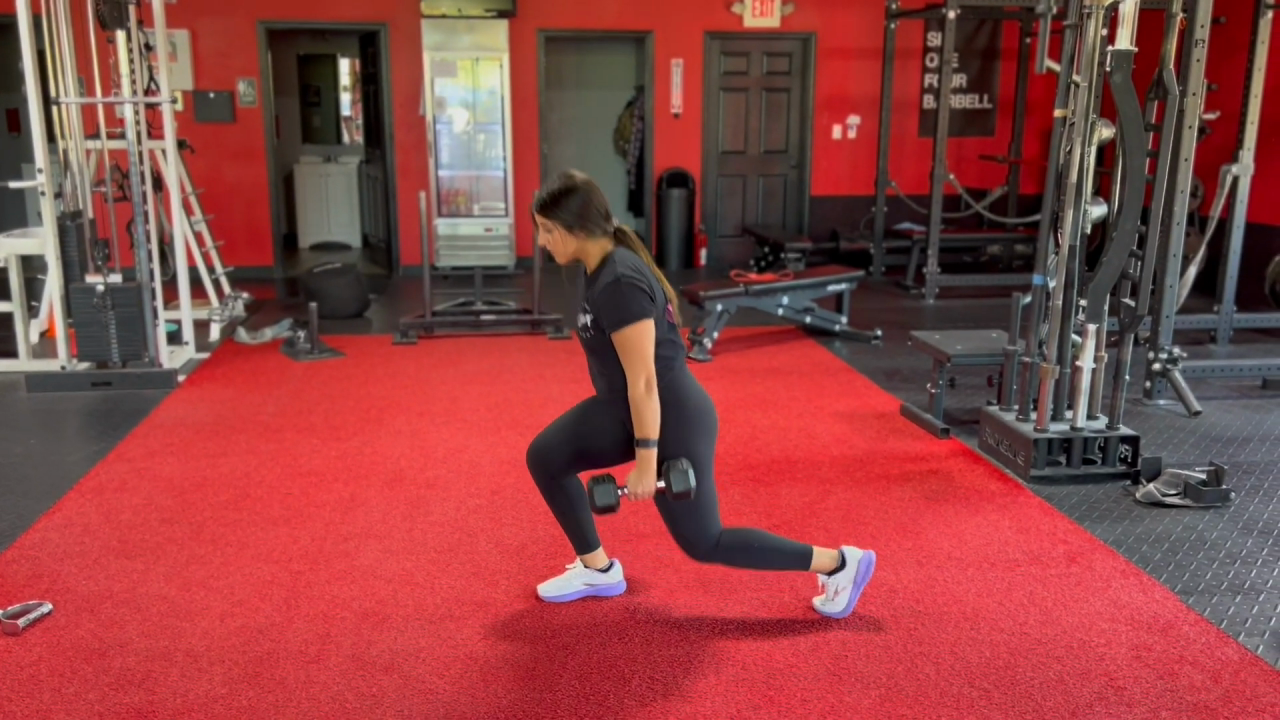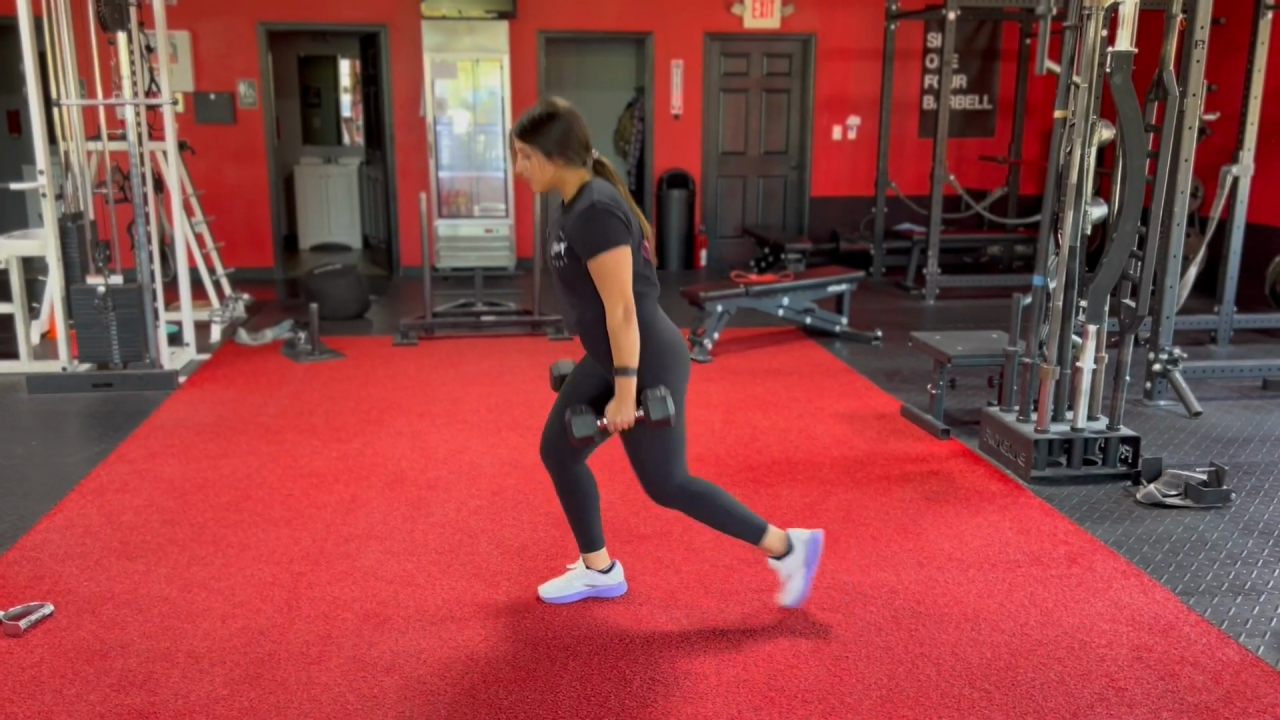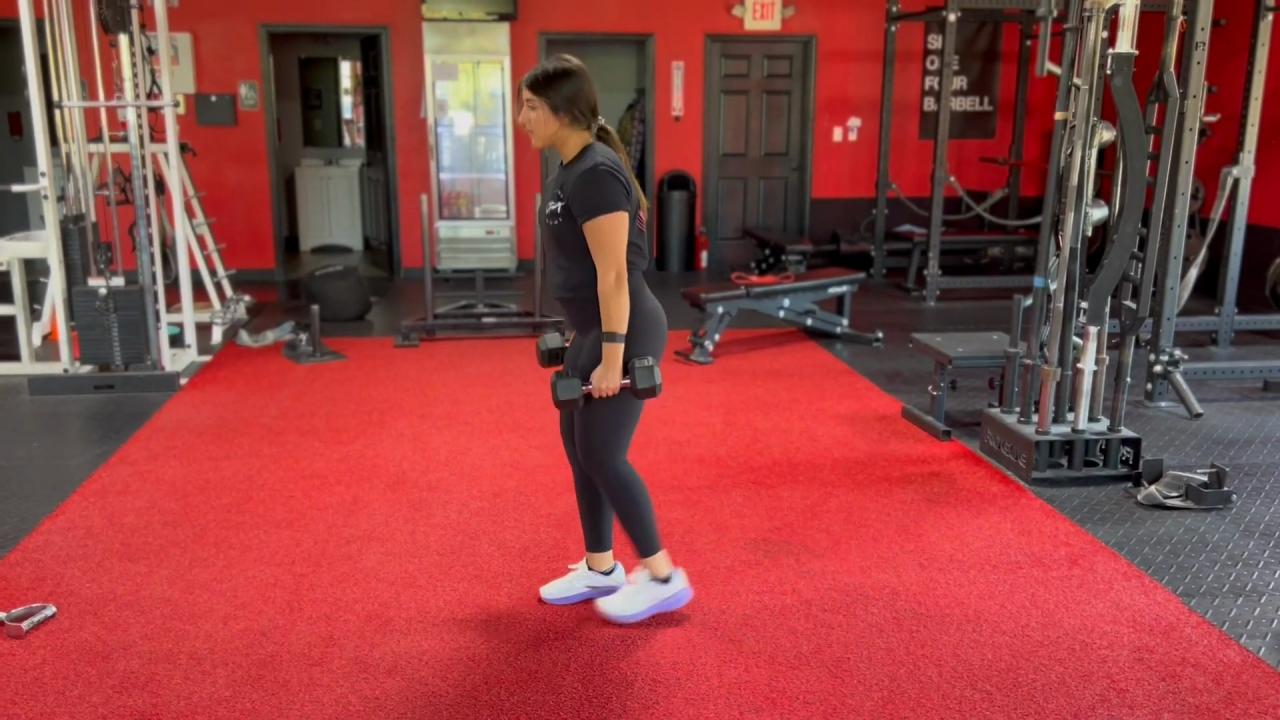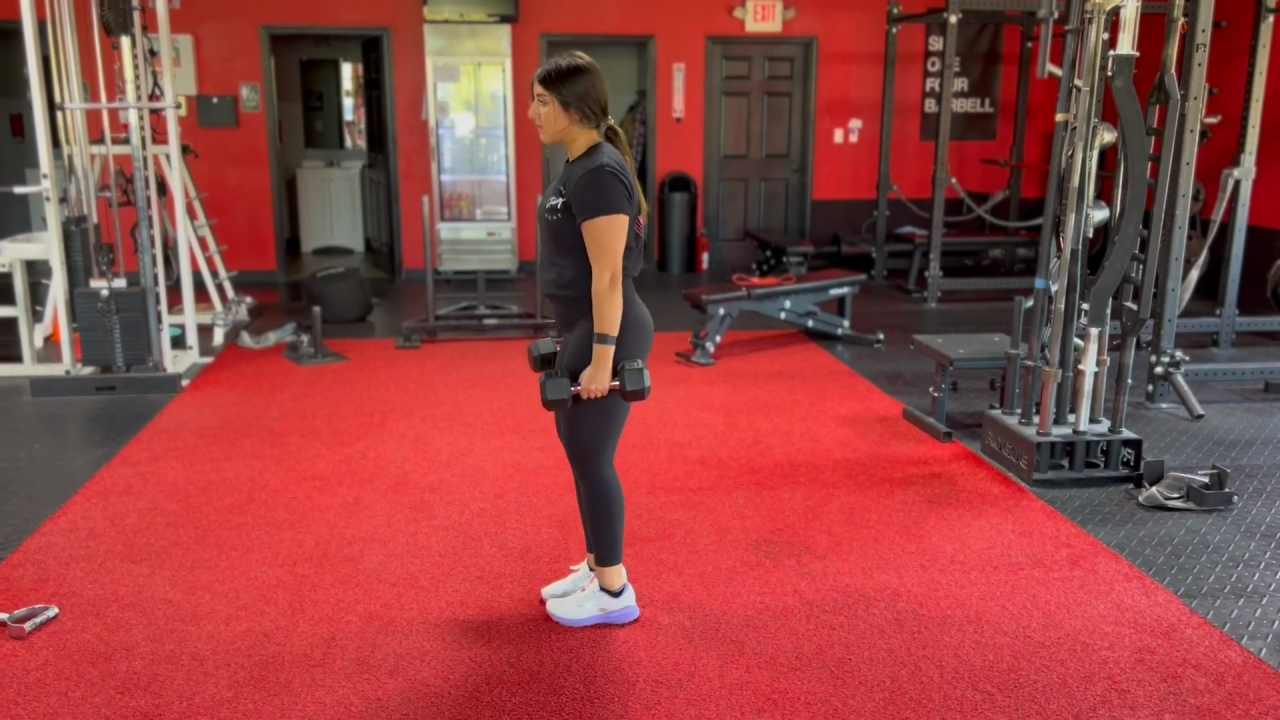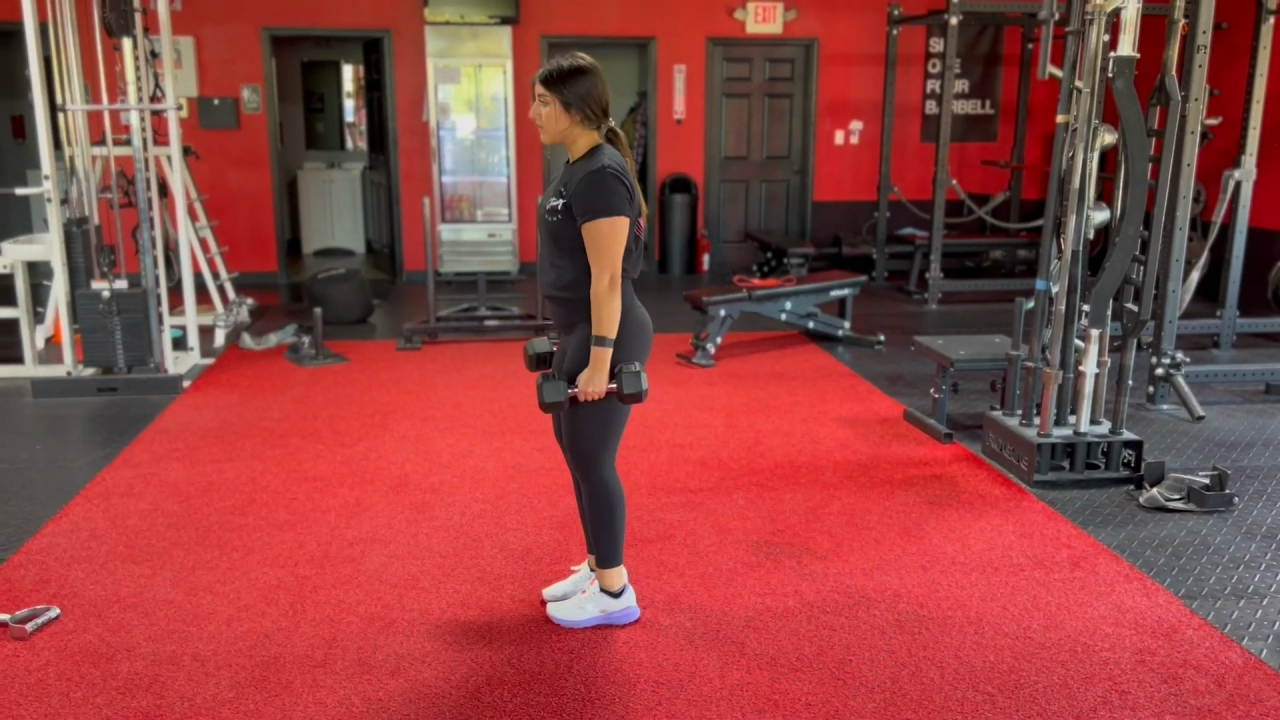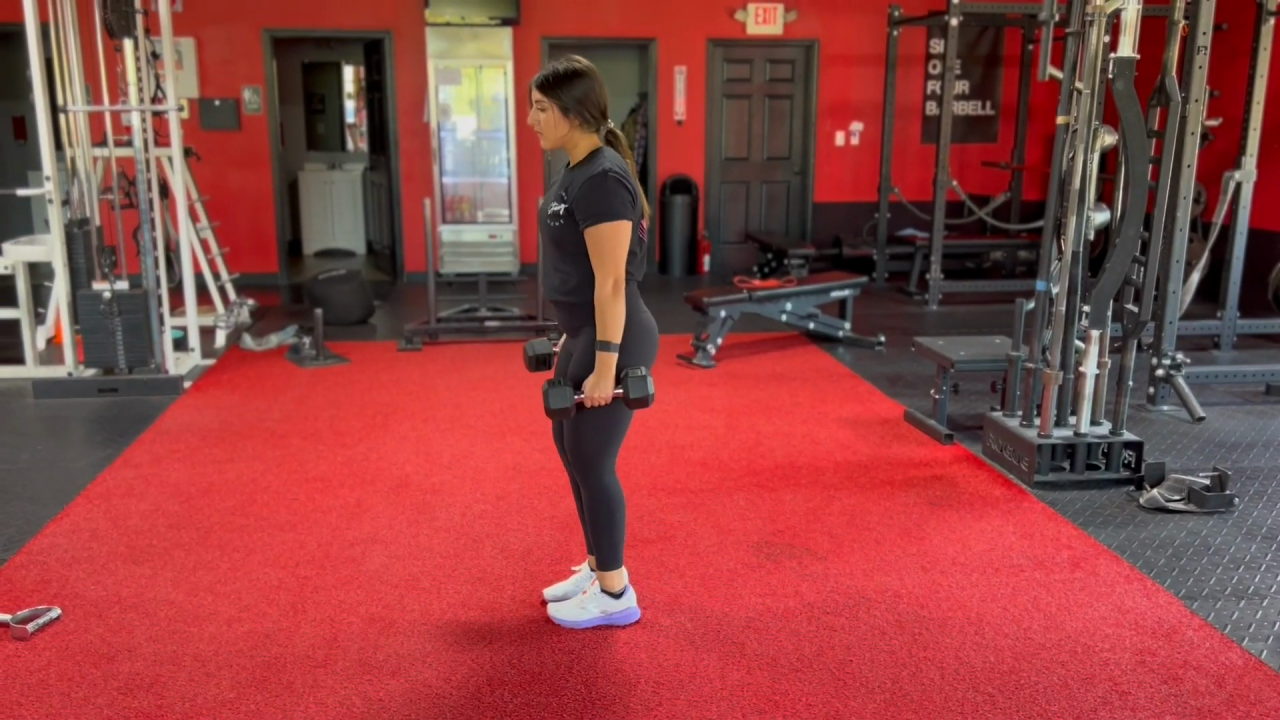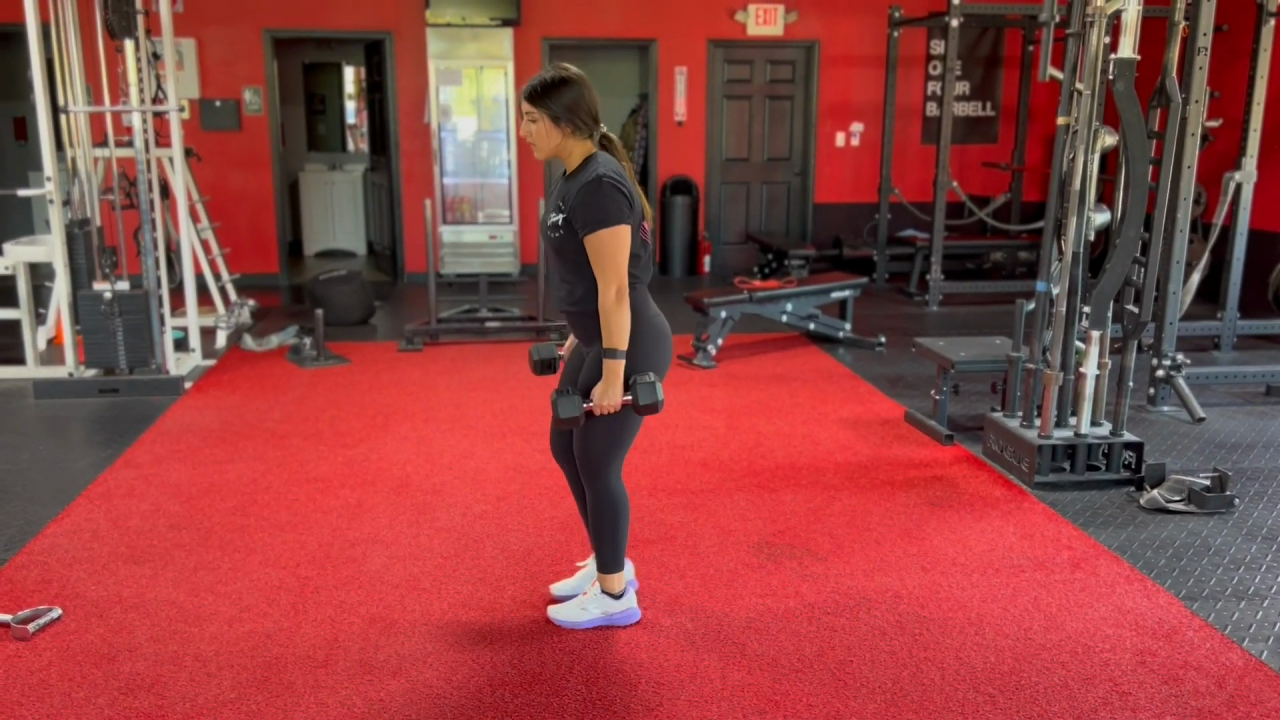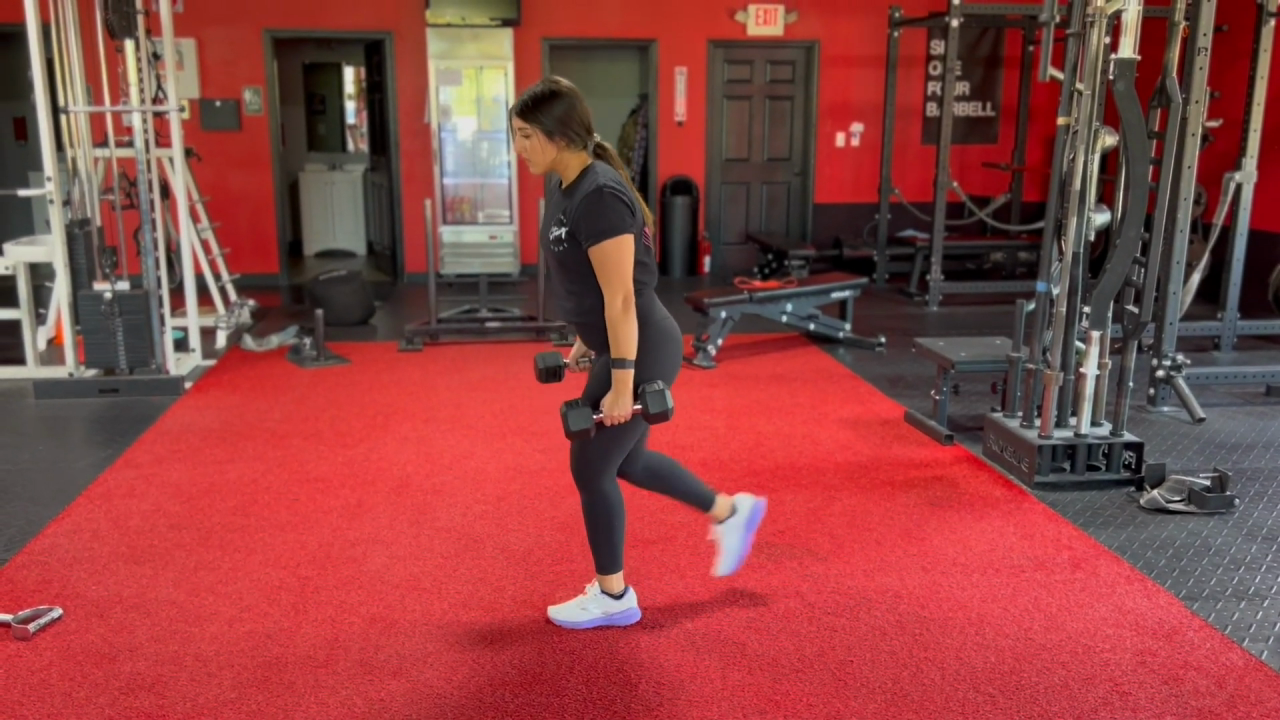
dt=0.2s
person 1, frame 1
left shoulder: (619, 284)
right shoulder: (602, 270)
left elbow: (645, 380)
left wrist: (646, 464)
right wrist: (611, 428)
left hip: (674, 417)
right hip: (634, 409)
left knee: (702, 541)
right knee: (545, 457)
left ankle: (840, 564)
right ankle: (595, 568)
person 1, frame 2
left shoulder: (595, 212)
right shoulder: (577, 204)
left elbow: (622, 310)
left wrist: (623, 392)
right wrist: (597, 370)
left hip: (648, 360)
right hip: (612, 355)
left knee: (665, 481)
right knee: (558, 448)
left ankle: (789, 547)
right ankle: (596, 569)
person 1, frame 3
left shoulder: (597, 173)
right shoulder: (575, 168)
left elbow: (614, 274)
left wrist: (612, 359)
left hip: (624, 331)
right hip: (595, 329)
left knee: (602, 456)
right knee: (579, 448)
left ankle: (663, 578)
right ankle: (600, 568)
person 1, frame 4
left shoulder: (600, 174)
right shoulder: (581, 166)
left elbow: (608, 276)
left wrist: (602, 359)
left hip: (607, 333)
right hip: (584, 330)
left knee: (590, 460)
right knee: (580, 453)
left ankle: (614, 593)
right ankle: (598, 568)
person 1, frame 5
left shoulder: (600, 176)
right shoulder: (580, 166)
left elbow: (607, 279)
left wrist: (599, 362)
left hip: (606, 336)
right hip: (582, 332)
left knee: (591, 459)
right knee: (577, 452)
left ankle: (614, 594)
right ankle: (598, 569)
person 1, frame 6
left shoulder: (602, 180)
right shoulder: (579, 170)
left elbow: (612, 282)
left wrist: (604, 368)
left hip: (612, 341)
right hip: (589, 335)
left knee: (590, 461)
right knee: (573, 451)
left ankle: (614, 595)
right ankle: (598, 568)
person 1, frame 7
left shoulder: (599, 186)
right shoulder: (575, 177)
left elbow: (616, 288)
left wrist: (613, 375)
right wrist: (578, 338)
left hip: (630, 346)
right hip: (602, 339)
left knee: (595, 462)
right knee: (566, 449)
left ankle: (615, 595)
right ankle: (610, 563)
person 1, frame 8
left shoulder: (599, 196)
right shoulder: (568, 188)
left elbow: (622, 297)
left wrist: (622, 384)
right wrist: (586, 344)
left hip: (643, 351)
right hip: (625, 345)
left knee: (592, 467)
right knee: (624, 458)
left ankle: (615, 597)
right ankle: (729, 513)
